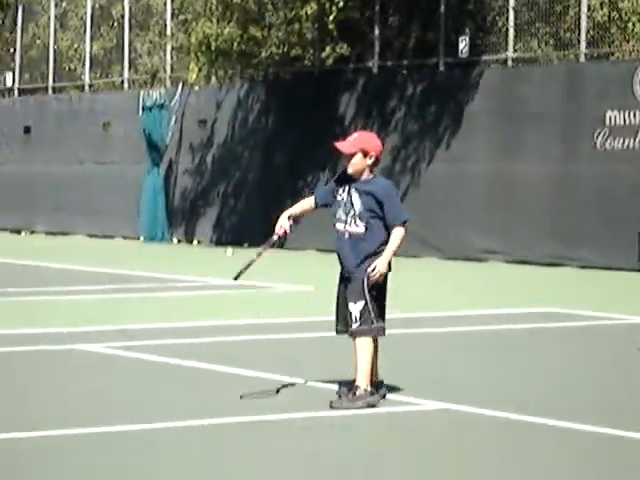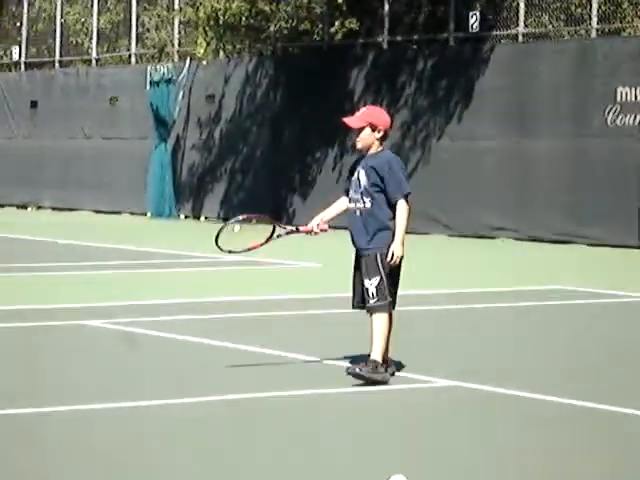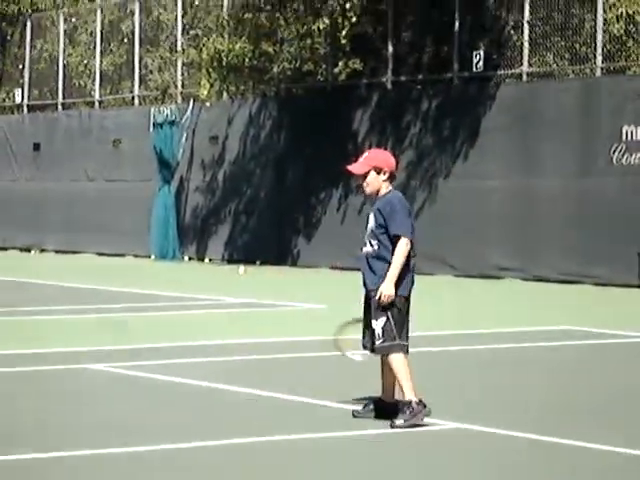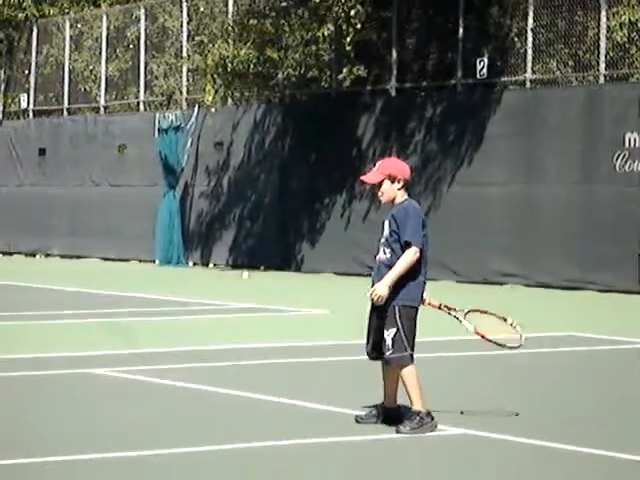
dt=0.2s
person 1, frame 1
left shoulder: (383, 188)
right shoulder: (342, 182)
left elbow: (399, 227)
right elbow: (315, 199)
left wrist: (385, 258)
right wrist: (287, 214)
left hip: (369, 270)
right hip: (348, 269)
left knee: (364, 327)
right knee: (359, 328)
left ankle: (363, 390)
right ankle: (372, 382)
person 1, frame 2
left shoulder: (389, 162)
right shoulder: (360, 162)
left elbow: (402, 202)
right elbow: (349, 198)
left wrist: (399, 239)
right wrist: (323, 216)
left hip: (382, 246)
right hip: (364, 244)
left knee: (379, 303)
right knee: (375, 304)
left ankle: (377, 363)
right ankle: (382, 359)
person 1, frame 3
left shoulder: (393, 202)
right shoulder: (380, 204)
left elbow: (404, 242)
left wrist: (390, 281)
left hip: (390, 287)
right hip: (377, 286)
left knee: (391, 344)
right knee: (382, 345)
left ankle: (414, 404)
right ankle: (386, 401)
person 1, frame 4
left shoulder: (409, 211)
right shoulder: (396, 212)
left elbow: (413, 251)
left wrist: (386, 282)
left hip: (400, 297)
right hip: (386, 296)
left knee: (400, 356)
right knee: (385, 354)
left ankle: (421, 414)
right ankle: (389, 407)
